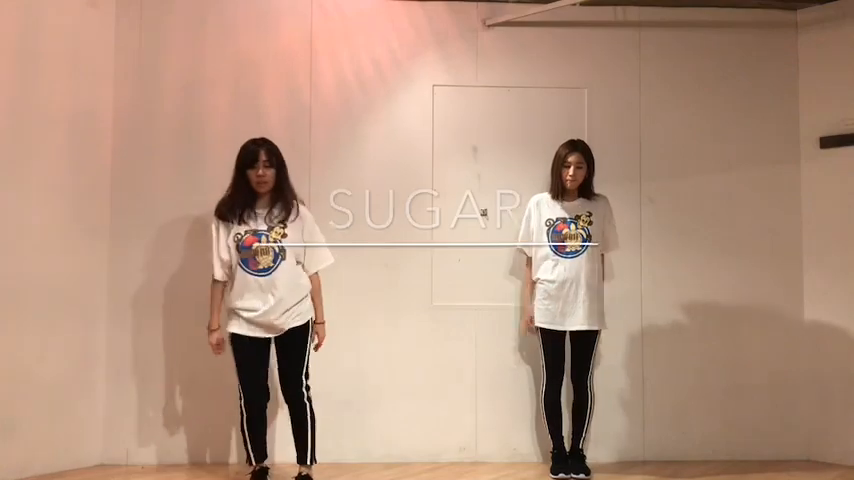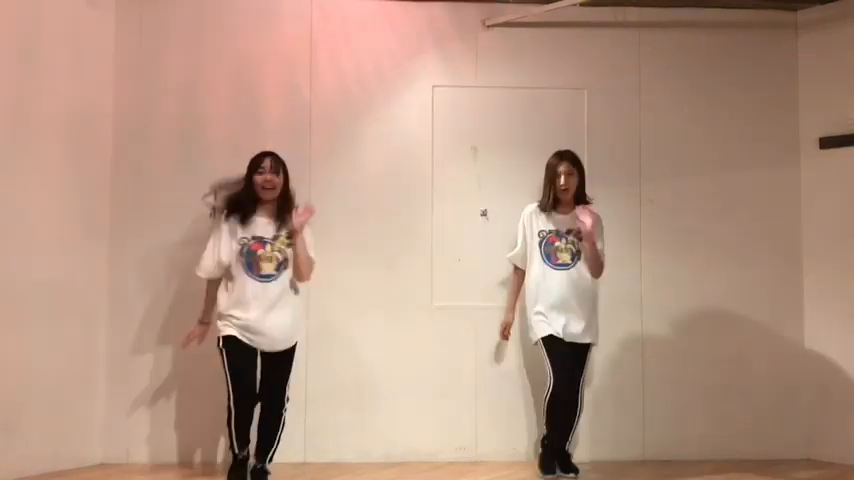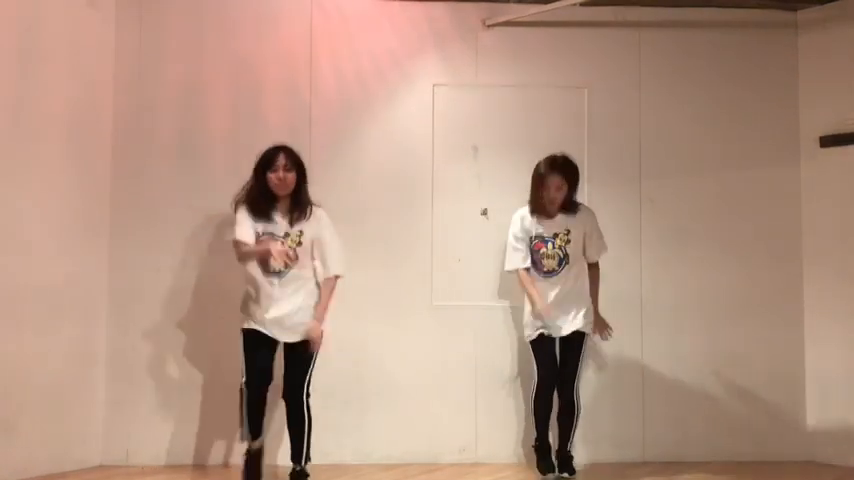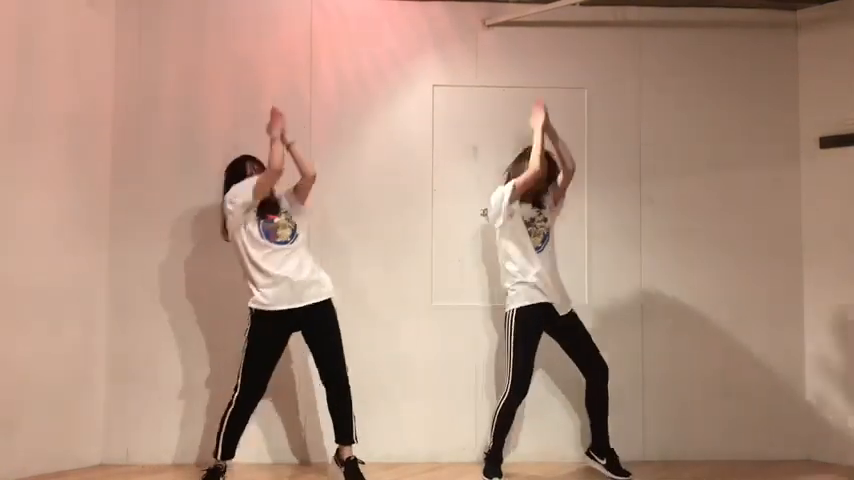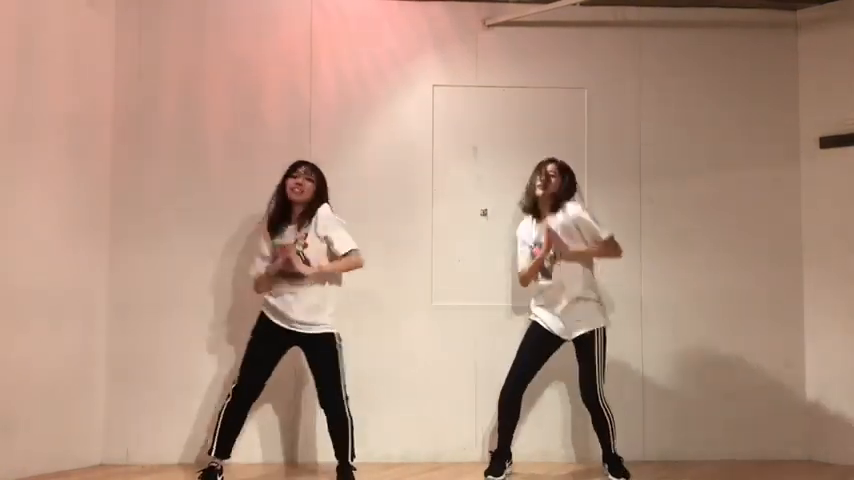
dt=1s
person 1, frame 1
left shoulder: (296, 213)
right shoulder: (228, 216)
left elbow: (312, 270)
right elbow: (220, 275)
left wrist: (319, 319)
right wrist: (214, 325)
left hip: (293, 318)
right hip: (245, 322)
left knee: (297, 394)
right knee: (252, 399)
person 1, frame 2
left shoulder: (293, 223)
right shoulder: (232, 222)
left elbow: (305, 274)
right elbow: (214, 275)
left wrist: (299, 233)
right wrist: (204, 320)
left hip: (281, 328)
right hip: (236, 325)
left knee: (275, 401)
right knee: (241, 397)
person 1, frame 3
left shoulder: (315, 218)
right shoulder: (249, 212)
left elbow: (330, 272)
right elbow: (241, 250)
left wrist: (319, 319)
right wrist: (265, 250)
left hip: (301, 319)
right hip: (258, 318)
left knee: (296, 393)
right knee: (255, 384)
right ankle: (254, 445)
person 1, frame 4
left shoulder: (285, 205)
right shoulder: (237, 199)
left elbow: (309, 175)
right elbow: (274, 168)
left wrist: (285, 139)
right wrist: (274, 133)
left hip: (315, 300)
right hip: (270, 307)
left knee: (336, 377)
right knee: (248, 390)
person 1, frame 5
left shoulder: (323, 216)
right shoulder: (273, 225)
left elbow: (356, 260)
right elbow: (260, 283)
left wrist: (308, 270)
right wrist: (280, 268)
left hip: (317, 326)
right hip: (274, 320)
left knee: (333, 398)
right knee: (243, 391)
person 2, frame 1
left shoulder: (599, 205)
right shoulder: (539, 204)
left elbow: (602, 255)
right elbow: (530, 259)
left wrist: (601, 298)
right wrist: (528, 304)
left hip: (587, 308)
right hip: (550, 308)
left knee: (582, 381)
right knee: (553, 381)
left ankle: (577, 452)
right ankle: (558, 452)
person 2, frame 2
left shoulder: (590, 218)
right shoulder: (532, 216)
left elbow: (597, 271)
right elbow: (520, 267)
left wrist: (589, 236)
right wrist: (509, 311)
left hip: (580, 318)
right hip: (544, 314)
left knee: (572, 390)
right knee: (557, 382)
left ankle: (562, 452)
right ankle: (549, 447)
person 2, frame 3
left shoulder: (584, 217)
right shoulder: (523, 219)
left elbow: (593, 264)
right elbow: (520, 269)
left wrist: (594, 311)
right wrist: (537, 303)
left hip: (575, 315)
right hip: (539, 317)
left knee: (567, 384)
right knee: (546, 378)
left ankle: (564, 453)
right ankle: (542, 446)
person 2, frame 4
left shoulder: (545, 203)
right shoulder: (503, 201)
left elbow: (568, 169)
right elbow: (535, 170)
left wrist: (549, 128)
right wrist: (537, 127)
left hip: (555, 301)
right hip: (524, 302)
left knee: (598, 371)
right knee: (517, 387)
left ankle: (600, 449)
person 2, frame 5
left shoulder: (572, 212)
right shoulder: (526, 227)
left elbow: (615, 250)
right elbow: (524, 279)
left wrist: (566, 251)
right wrist: (543, 254)
left hip: (585, 315)
right hip: (546, 317)
left knee: (593, 395)
right knee: (512, 388)
